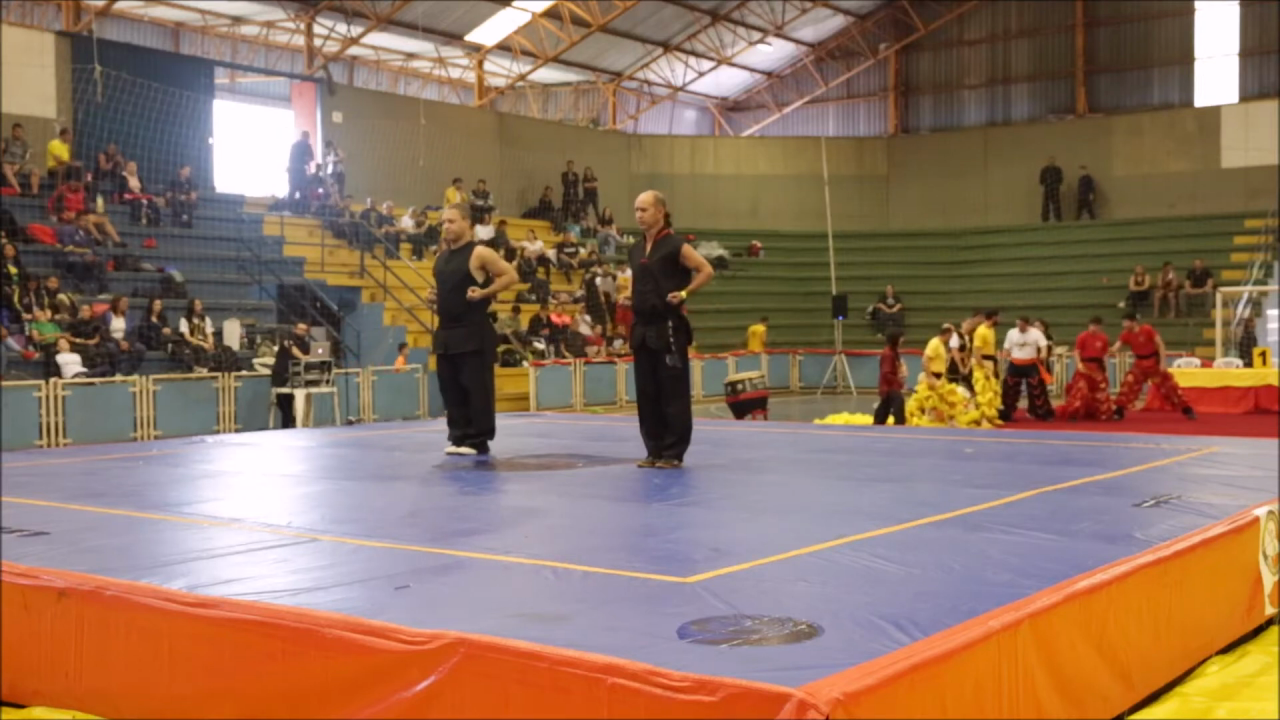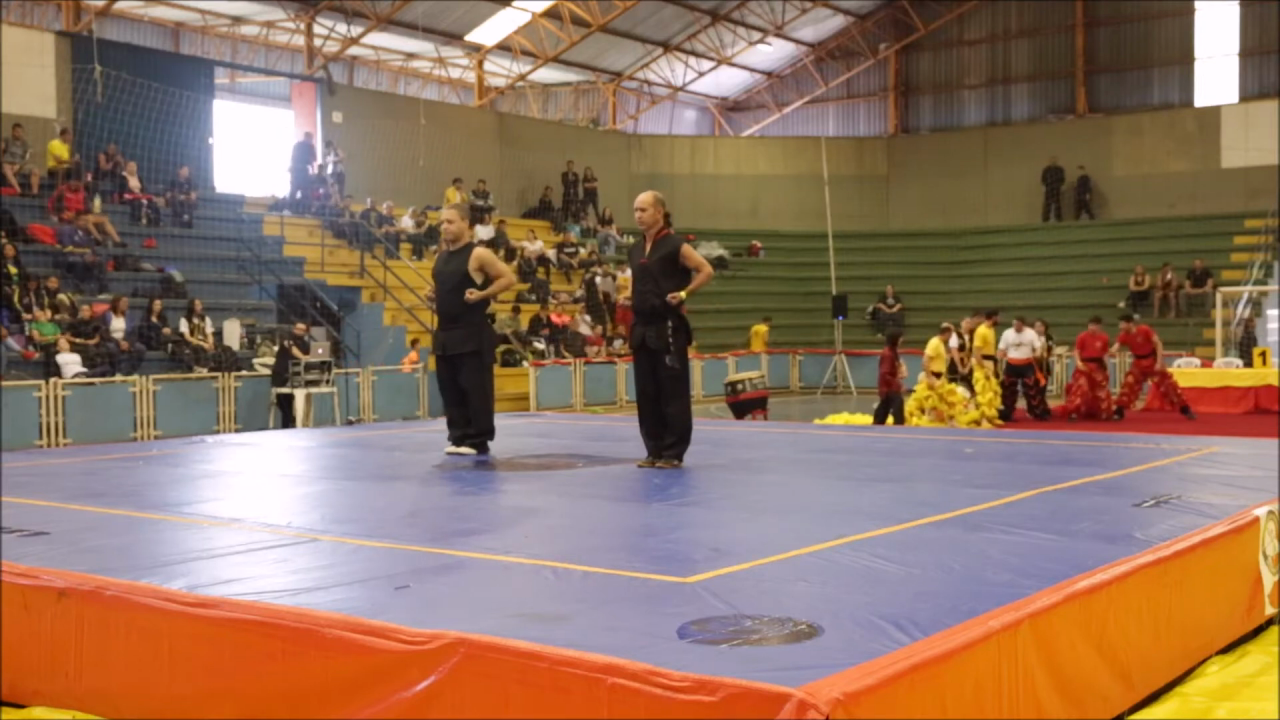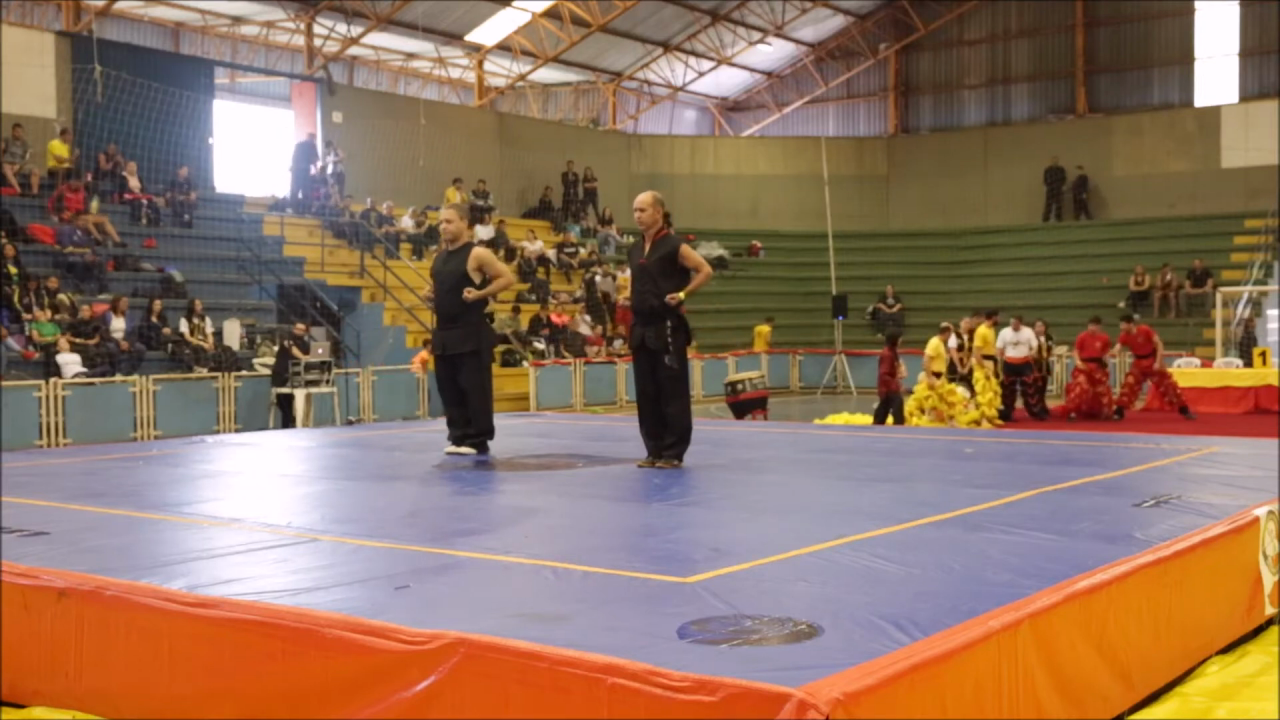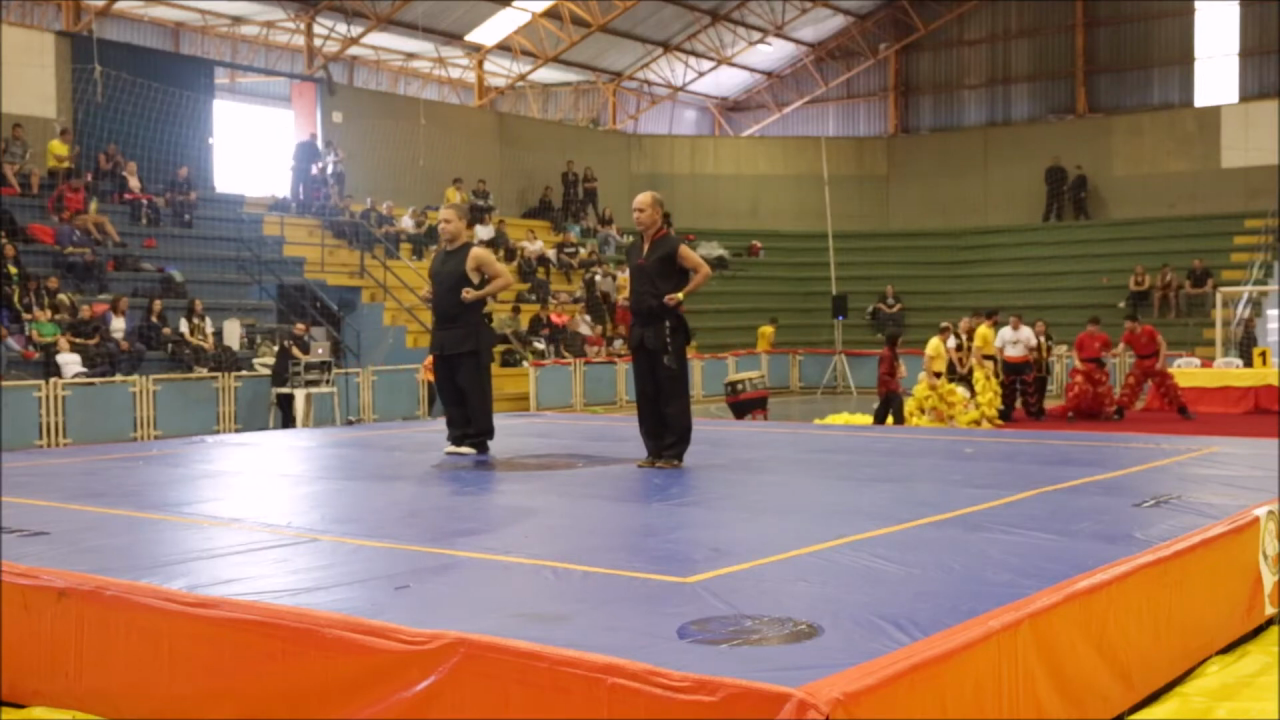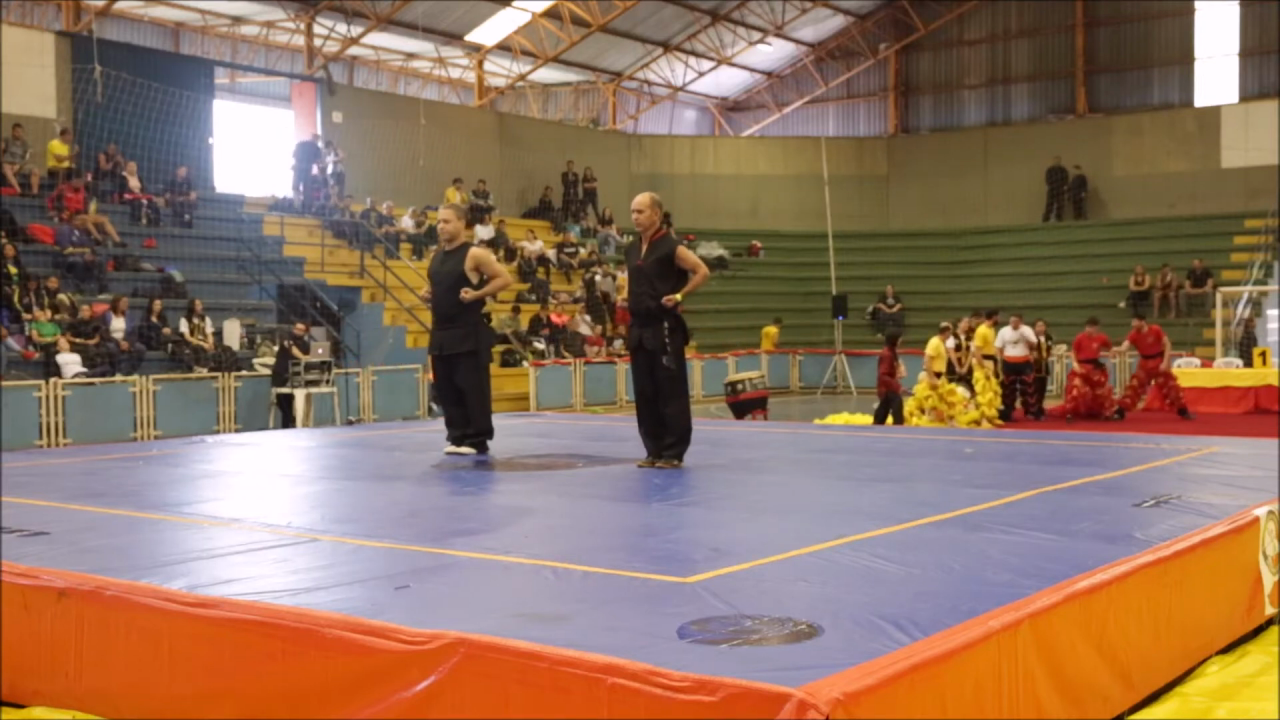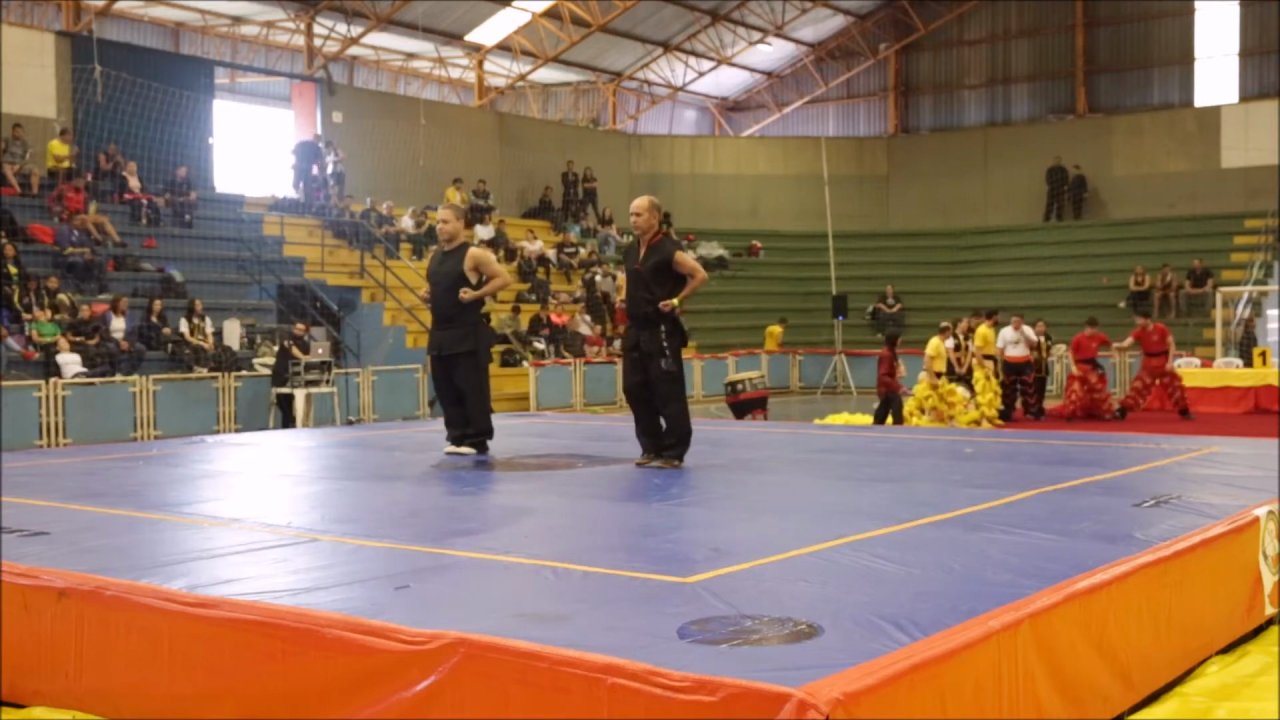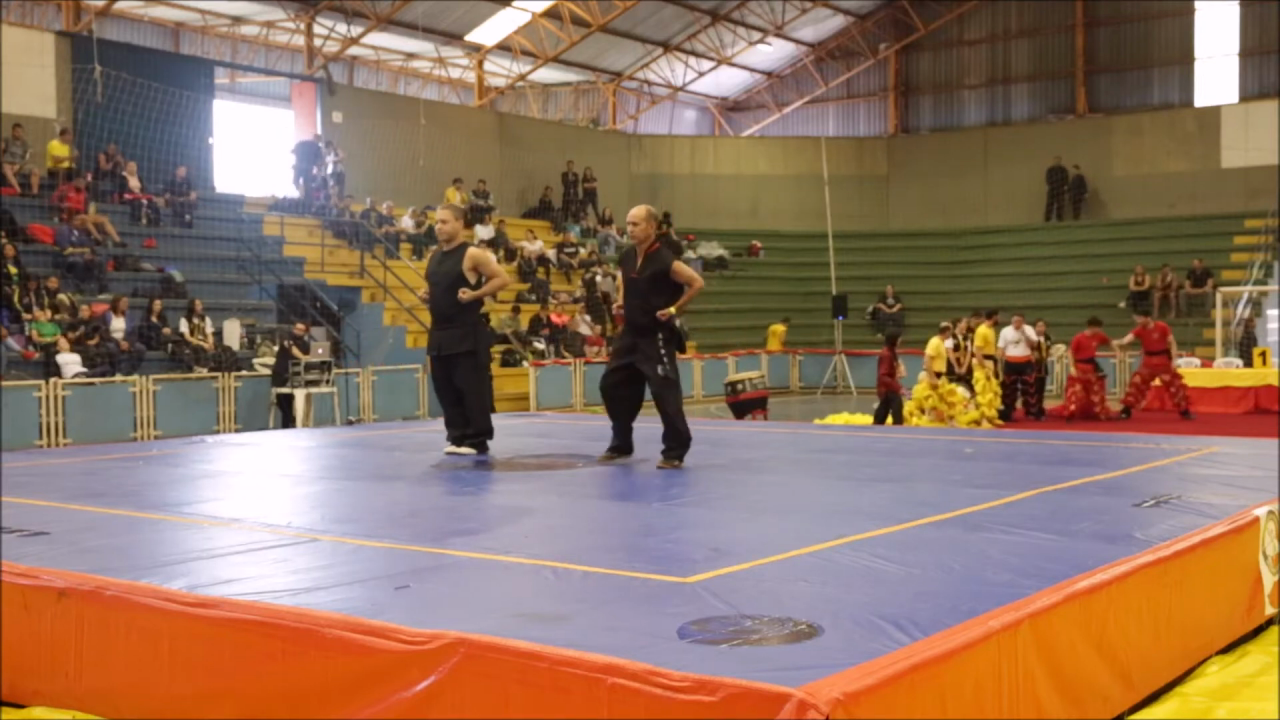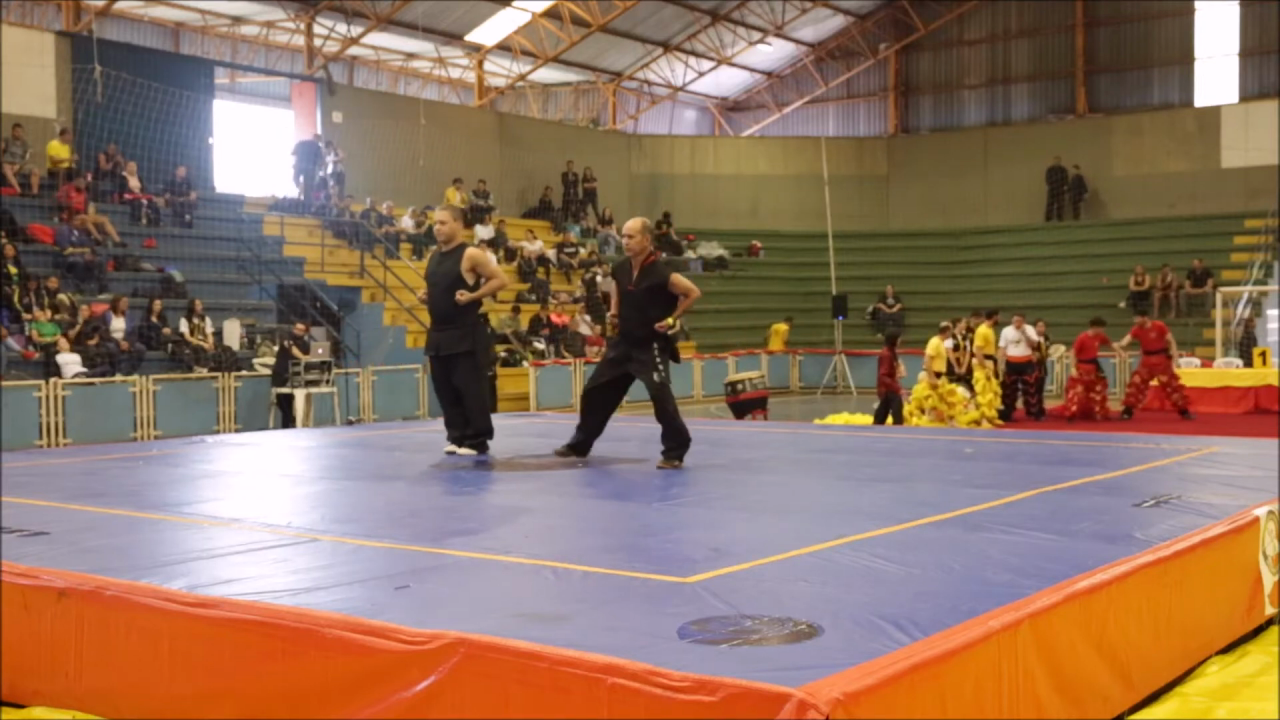
dt=0.1s
person 1, frame 1
left shoulder: (675, 246)
right shoulder: (635, 250)
left elbow: (706, 271)
left wrist: (683, 293)
right wrist: (631, 298)
left hip: (668, 327)
right hip: (641, 327)
left knee: (673, 392)
right knee: (646, 392)
left ankle: (673, 452)
right ankle: (654, 450)
person 1, frame 2
left shoulder: (675, 246)
right shoulder: (635, 250)
left elbow: (706, 270)
left wrist: (683, 294)
right wrist: (630, 298)
left hip: (667, 327)
right hip: (641, 328)
left knee: (673, 392)
right knee: (646, 392)
left ankle: (673, 453)
right ankle: (654, 450)
person 1, frame 3
left shoulder: (674, 246)
right shoulder: (634, 250)
left elbow: (705, 270)
left wrist: (682, 294)
right wrist: (630, 298)
left hip: (667, 327)
right hip: (641, 327)
left knee: (672, 392)
right knee: (646, 393)
left ankle: (673, 453)
right ankle: (654, 450)
person 1, frame 4
left shoulder: (672, 246)
right shoulder: (633, 250)
left elbow: (704, 270)
left wrist: (680, 295)
right wrist: (629, 299)
left hip: (666, 327)
right hip: (640, 328)
left knee: (672, 392)
right knee: (646, 393)
left ankle: (673, 453)
right ankle: (654, 451)
person 1, frame 5
left shoulder: (671, 247)
right shoulder: (631, 250)
left elbow: (702, 271)
left wrist: (679, 296)
right wrist: (628, 298)
left hip: (664, 328)
right hip: (639, 327)
left knee: (671, 392)
right knee: (646, 392)
left ankle: (673, 453)
right ankle: (655, 450)
person 1, frame 6
left shoulder: (669, 251)
right shoulder: (629, 251)
left elbow: (700, 275)
left wrist: (676, 301)
right wrist: (625, 299)
left hip: (661, 331)
right hip: (636, 330)
left knee: (669, 393)
right knee: (635, 390)
left ankle: (673, 452)
right ankle: (651, 448)
person 1, frame 7
left shoulder: (667, 261)
right shoulder: (625, 258)
left elbow: (696, 283)
left wrist: (674, 309)
right wrist: (621, 301)
left hip: (657, 337)
right hip: (631, 335)
left knee: (665, 394)
right knee: (611, 386)
left ankle: (674, 452)
right ankle: (621, 444)
person 1, frame 8
left shoulder: (662, 274)
right shoulder: (620, 269)
left elbow: (693, 293)
left wrist: (671, 320)
right wrist: (615, 310)
left hip: (652, 346)
right hip: (624, 344)
left knee: (660, 394)
right knee: (594, 390)
left ankle: (675, 452)
right ankle: (579, 445)
person 2, frame 1
left shoulder: (479, 253)
right shoulder: (442, 256)
left elbow: (510, 275)
left wrist: (484, 293)
right wrist: (434, 297)
left hip: (473, 333)
right hip: (446, 332)
left knee: (477, 388)
right knee: (450, 389)
left ankle: (478, 441)
right ankle: (459, 437)
person 2, frame 2
left shoulder: (478, 255)
right shoulder: (441, 257)
left elbow: (509, 278)
left wrist: (481, 295)
right wrist: (433, 296)
left hip: (472, 333)
right hip: (445, 333)
left knee: (476, 388)
right knee: (450, 389)
left ankle: (478, 440)
right ankle: (458, 437)
person 2, frame 3
left shoulder: (477, 254)
right shoulder: (439, 257)
left elbow: (507, 278)
left wrist: (479, 294)
right wrist: (431, 295)
left hip: (471, 333)
right hip: (443, 333)
left knee: (475, 388)
right knee: (449, 389)
left ankle: (478, 440)
right ankle: (459, 437)
person 2, frame 4
left shoulder: (476, 254)
right shoulder: (438, 257)
left elbow: (505, 278)
left wrist: (478, 294)
right wrist: (429, 295)
left hip: (469, 333)
right hip: (442, 333)
left knee: (474, 388)
right knee: (447, 389)
left ankle: (477, 440)
right ankle: (458, 437)
person 2, frame 5
left shoulder: (474, 255)
right shoulder: (436, 257)
left elbow: (504, 279)
left wrist: (477, 295)
right wrist: (428, 295)
left hip: (468, 333)
right hip: (441, 333)
left knee: (473, 388)
right knee: (446, 390)
left ankle: (477, 440)
right ankle: (457, 437)
person 2, frame 6
left shoulder: (474, 254)
right shoulder: (435, 257)
left elbow: (503, 278)
left wrist: (476, 294)
right wrist: (427, 295)
left hip: (467, 333)
right hip: (440, 333)
left knee: (473, 388)
right knee: (446, 390)
left ankle: (477, 440)
right ankle: (457, 437)
person 2, frame 7
left shoulder: (472, 254)
right shoulder: (434, 257)
left elbow: (502, 279)
left wrist: (475, 295)
right wrist: (427, 295)
left hip: (467, 334)
right hip: (440, 333)
left knee: (472, 388)
right knee: (446, 390)
left ankle: (477, 441)
right ankle: (457, 438)
person 2, frame 8
left shoulder: (471, 255)
right shoulder: (434, 257)
left elbow: (500, 279)
left wrist: (473, 296)
right wrist: (425, 296)
left hip: (465, 334)
right hip: (438, 334)
left knee: (472, 388)
right knee: (445, 390)
left ankle: (477, 441)
right ankle: (457, 437)
